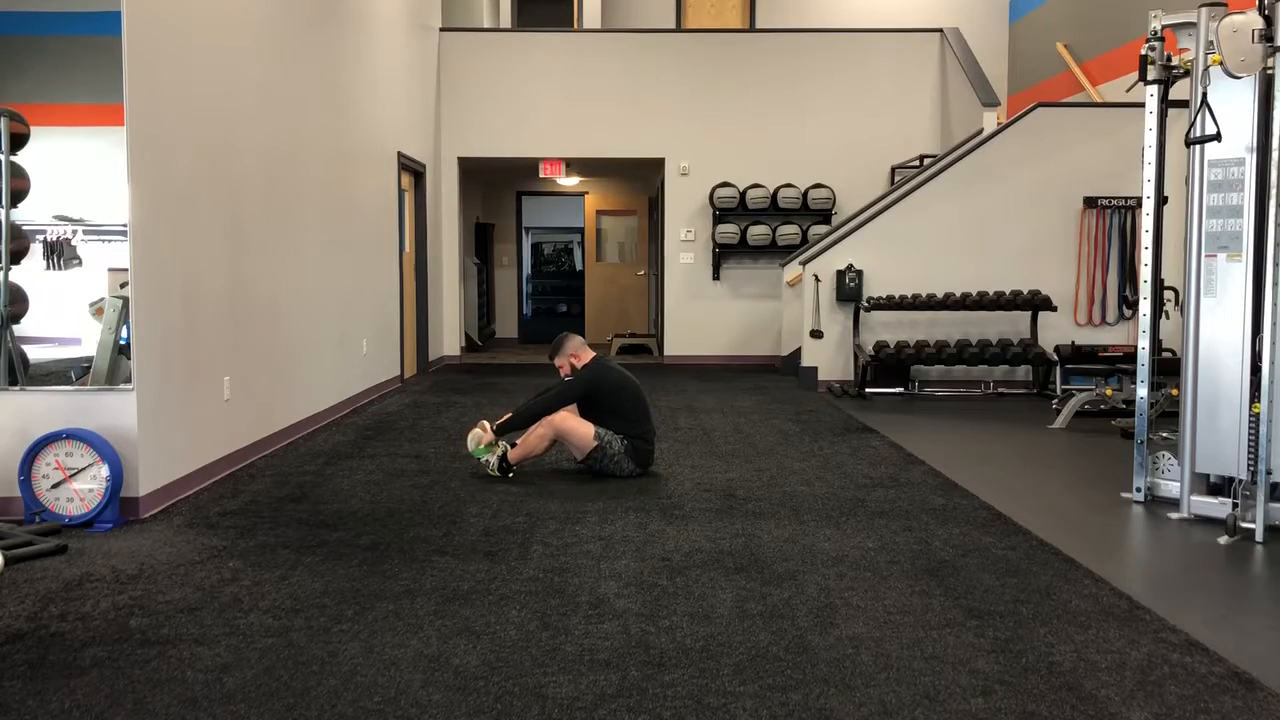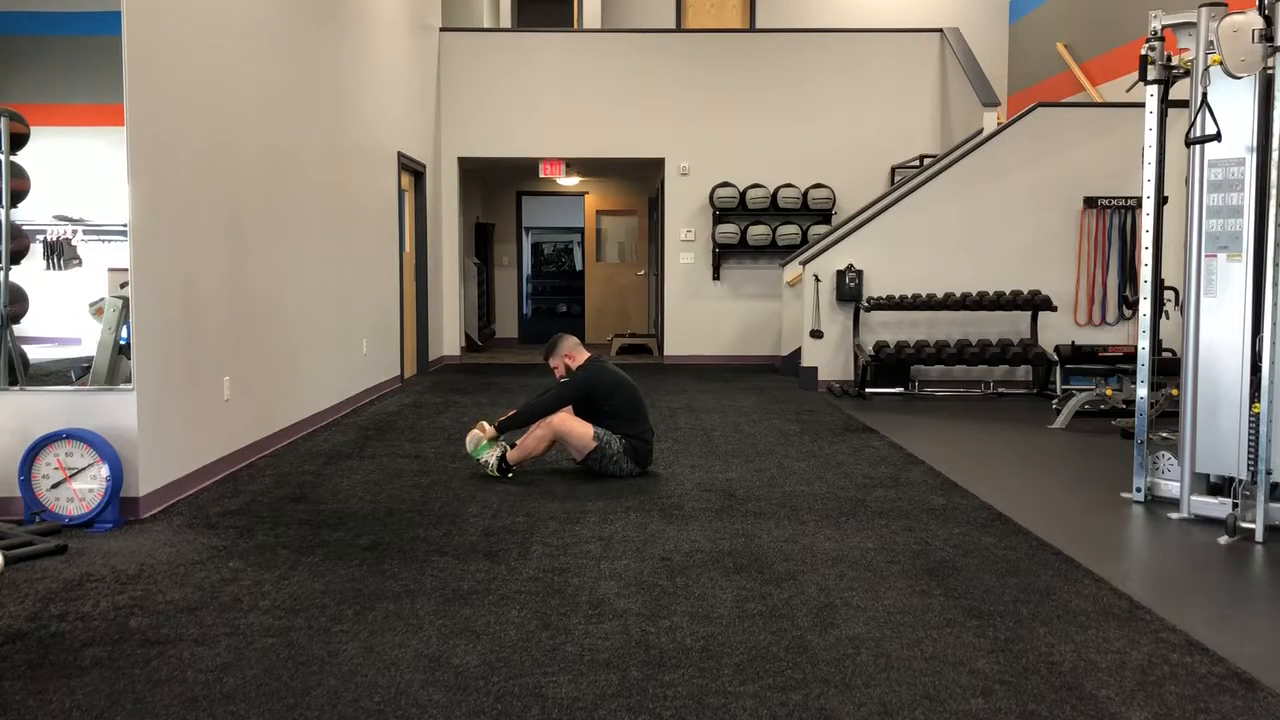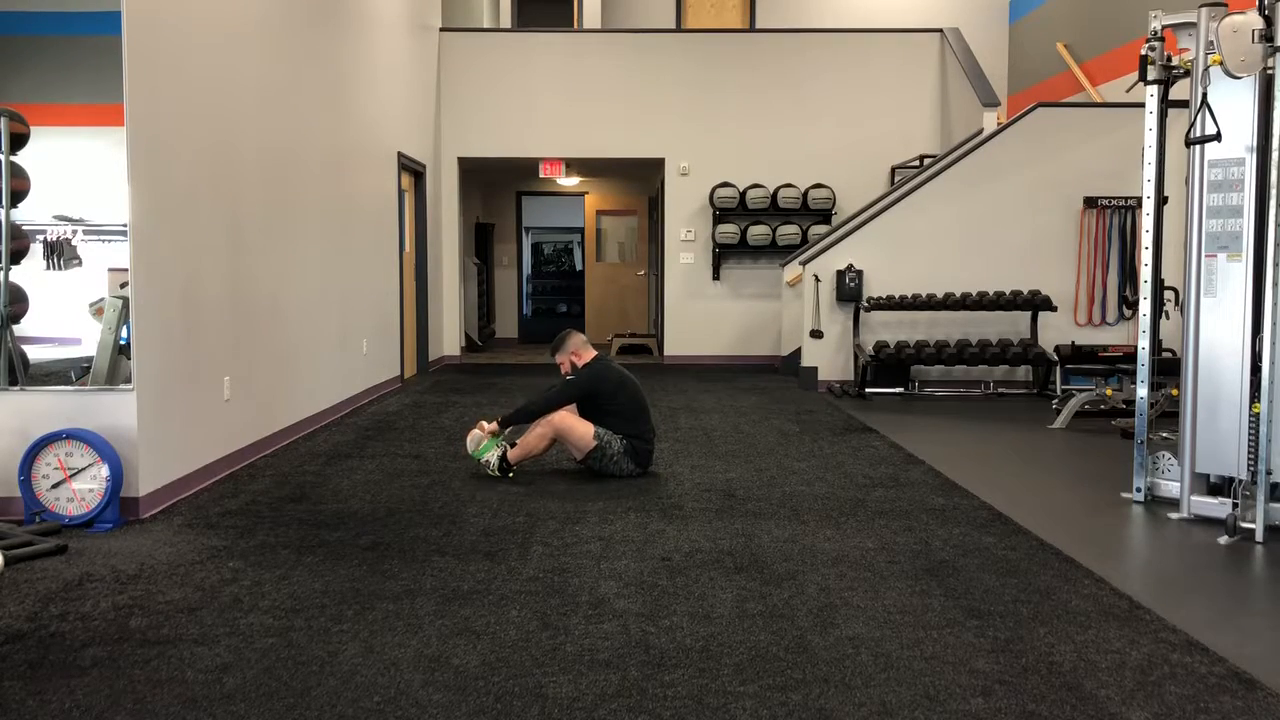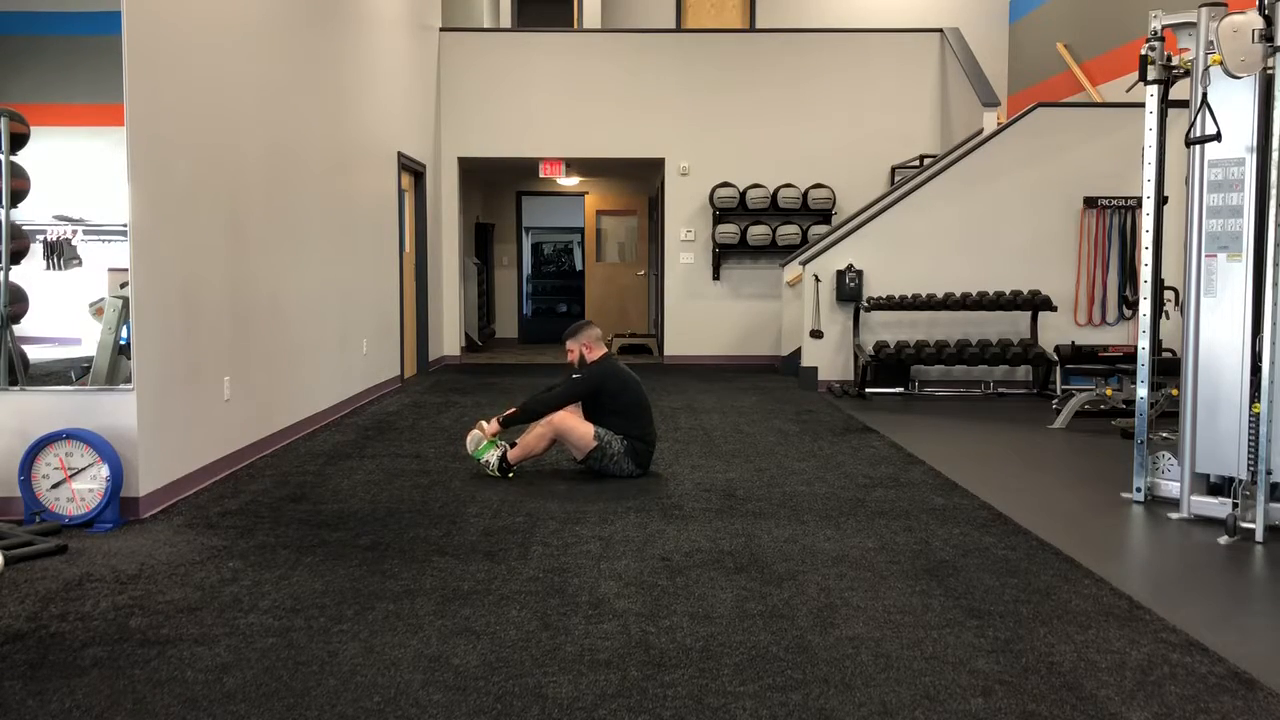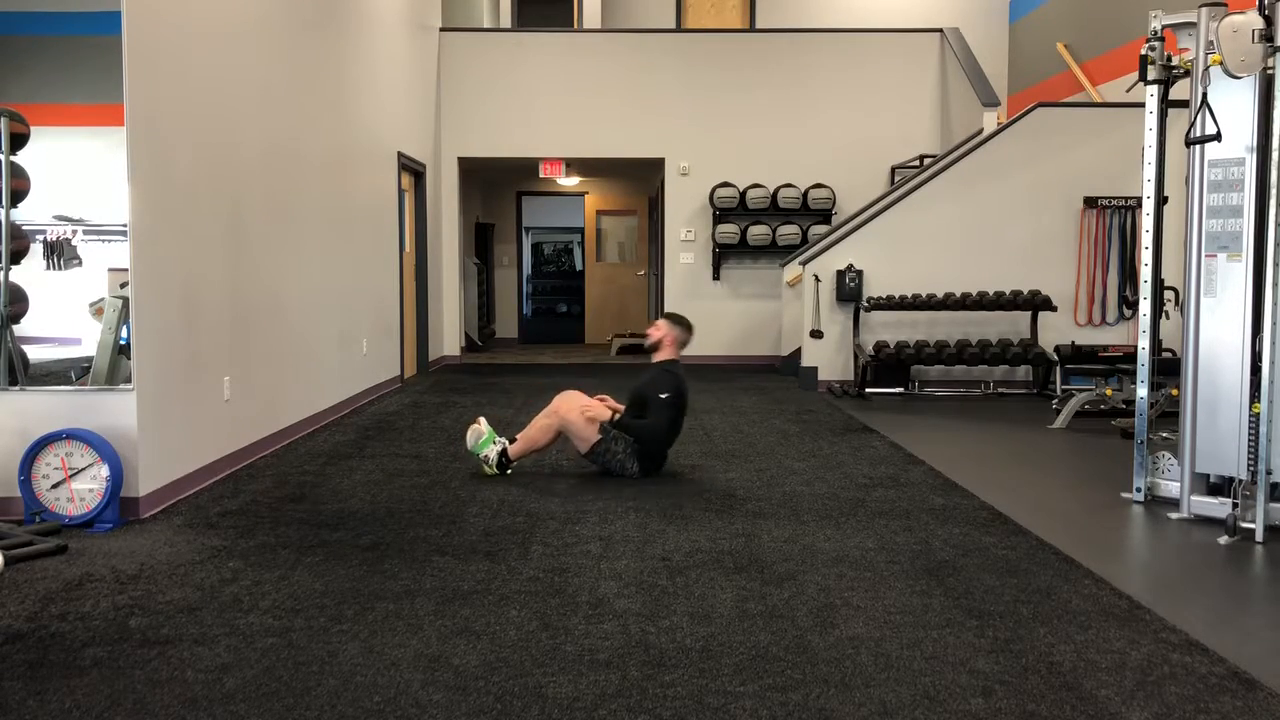
dt=0.7s
person 1, frame 1
left shoulder: (593, 377)
right shoulder: (599, 369)
left elbow: (543, 406)
right elbow: (549, 397)
left wrist: (498, 431)
right wrist: (512, 415)
left hip: (630, 458)
right hip: (625, 448)
left knee: (558, 421)
right knee: (561, 410)
left ankle: (503, 464)
right ankle: (511, 450)
person 1, frame 2
left shoulder: (587, 378)
right shoulder: (594, 369)
left elbow: (540, 408)
right elbow: (546, 401)
left wrist: (498, 428)
right wrist: (516, 414)
left hip: (629, 457)
right hip: (624, 446)
left knee: (557, 422)
right knee: (557, 412)
left ankle: (502, 464)
right ankle: (510, 452)
person 1, frame 3
left shoulder: (592, 376)
right shoulder: (600, 369)
left elbow: (544, 404)
right elbow: (549, 401)
left wrist: (501, 423)
right wrist: (511, 420)
left hip: (629, 457)
right hip: (625, 447)
left knee: (557, 420)
right knee: (558, 411)
left ankle: (502, 463)
right ankle: (510, 451)
person 1, frame 4
left shoulder: (598, 374)
right shoulder: (604, 367)
left elbow: (549, 402)
right elbow: (555, 395)
left wrist: (502, 422)
right wrist: (514, 412)
left hip: (630, 458)
right hip: (623, 446)
left knee: (557, 420)
right knee: (559, 410)
left ankle: (502, 463)
right ankle: (510, 451)
person 1, frame 5
left shoulder: (666, 379)
right shoulder: (664, 373)
left elbow: (655, 433)
left wrist: (612, 417)
right wrist: (619, 408)
left hip: (636, 460)
right hip: (631, 450)
left knee: (562, 412)
right knee: (568, 398)
left ankle: (502, 460)
right ankle: (509, 447)
